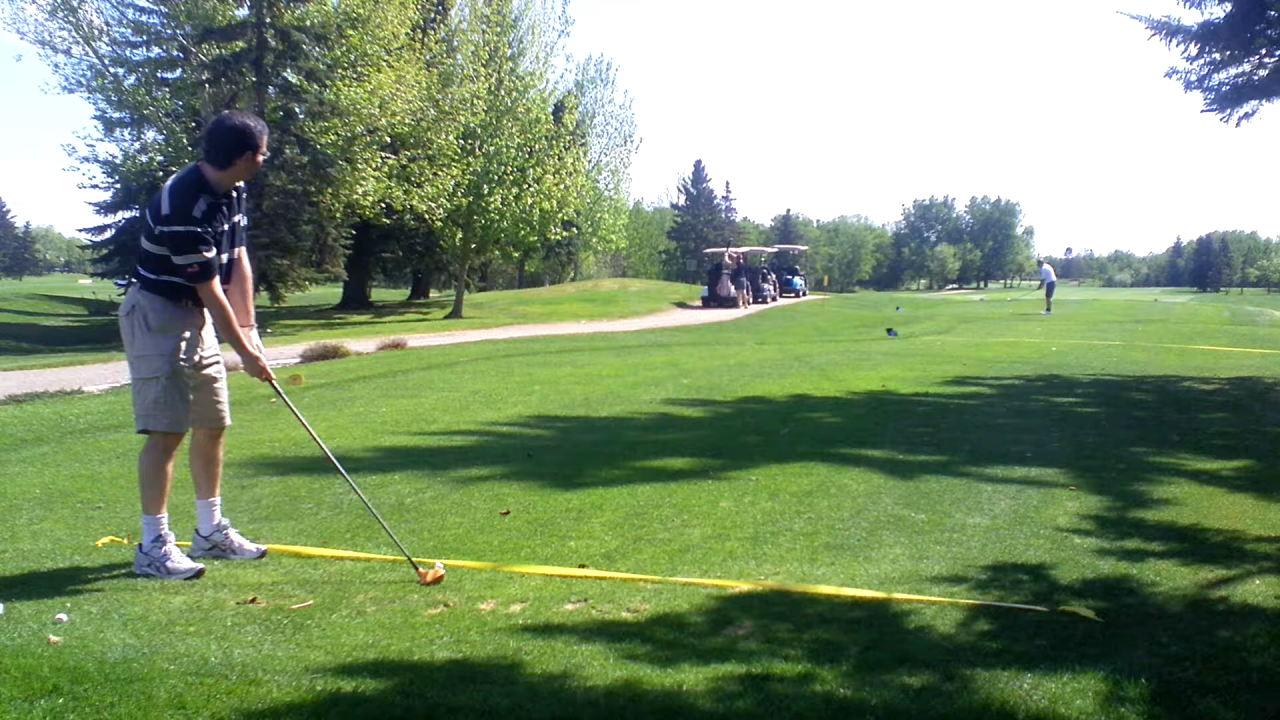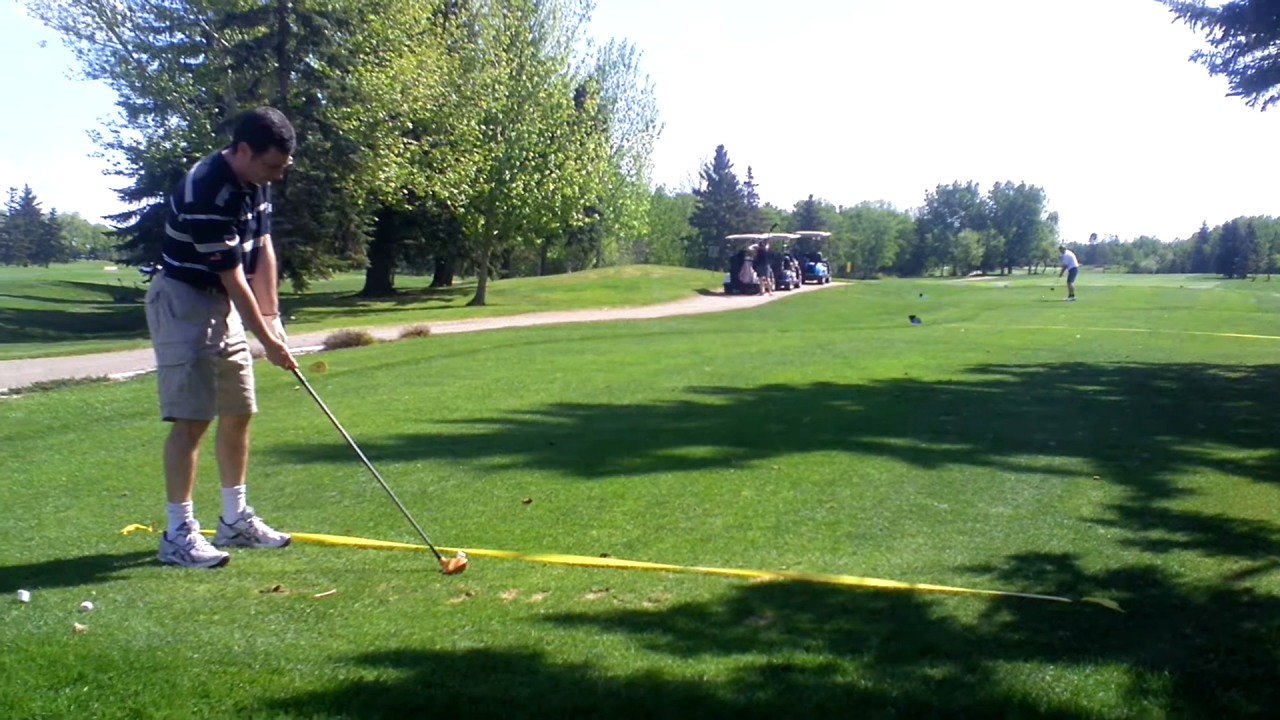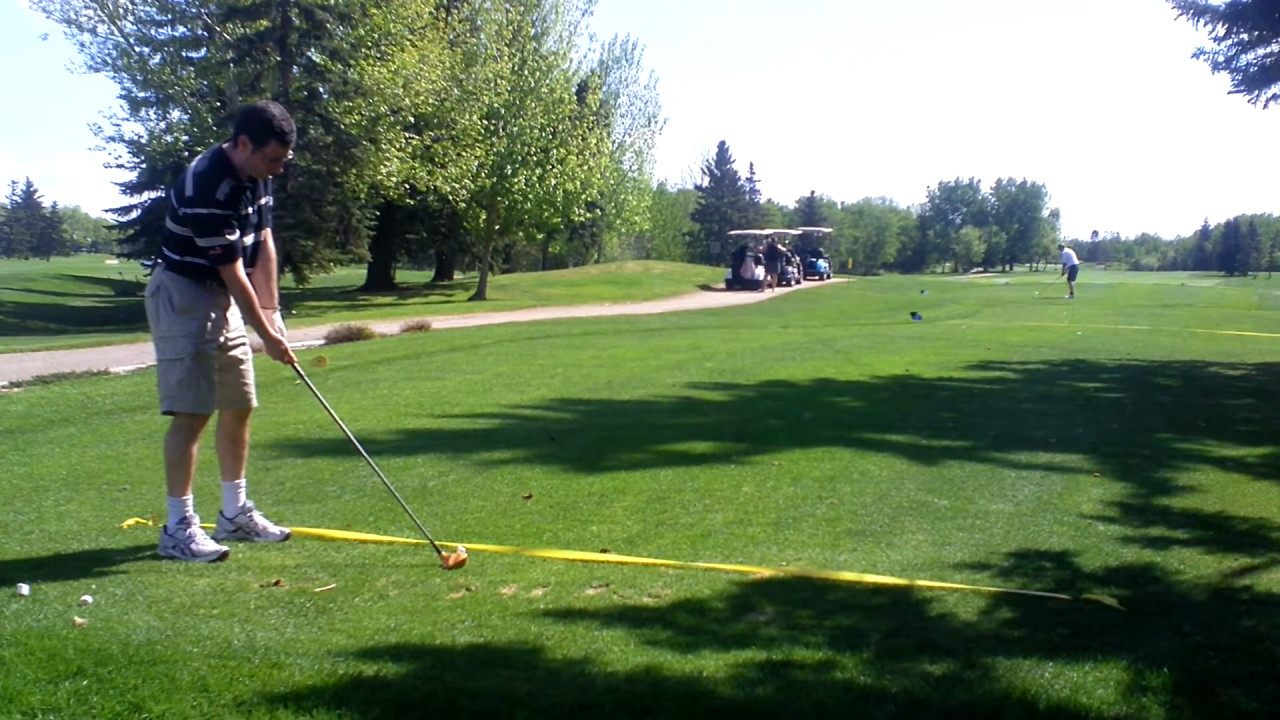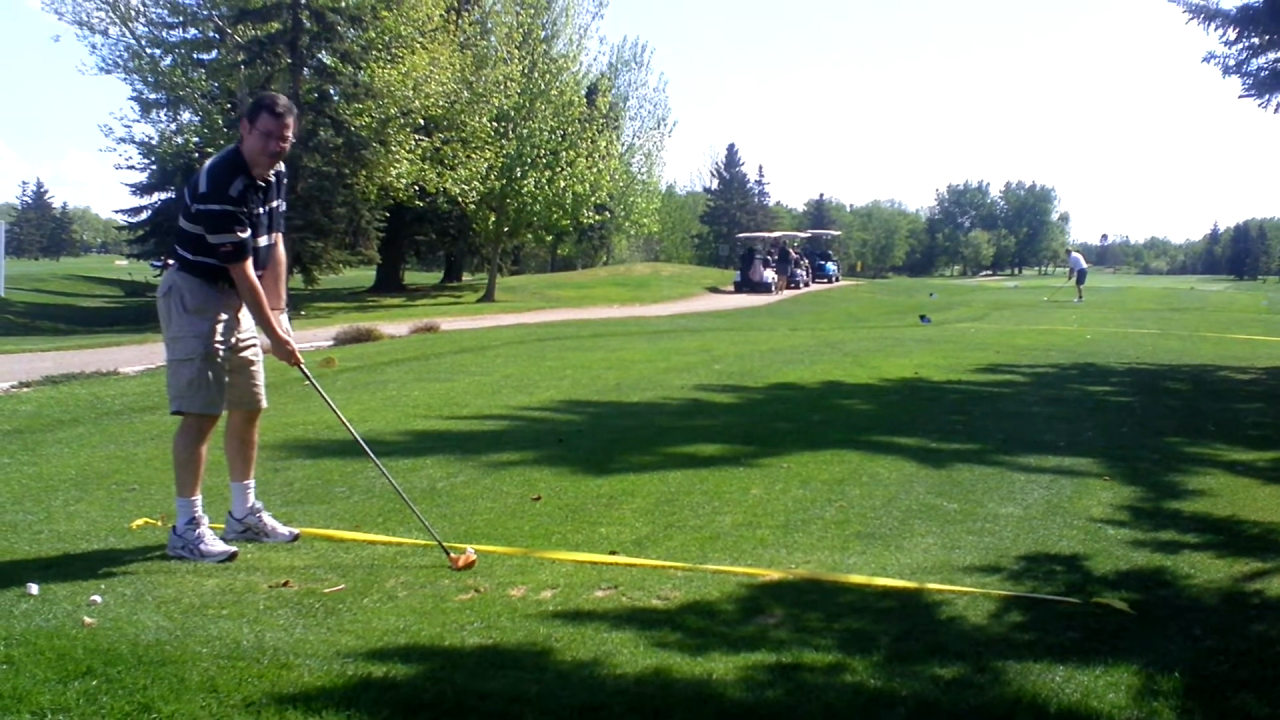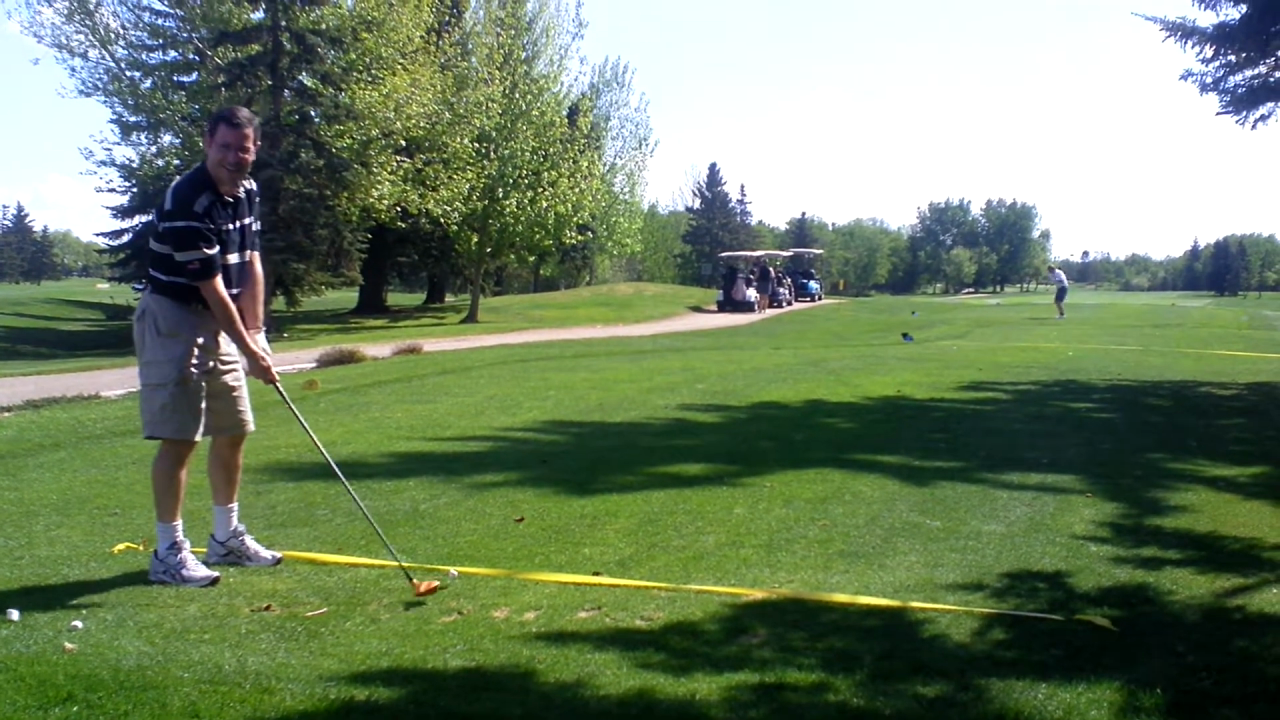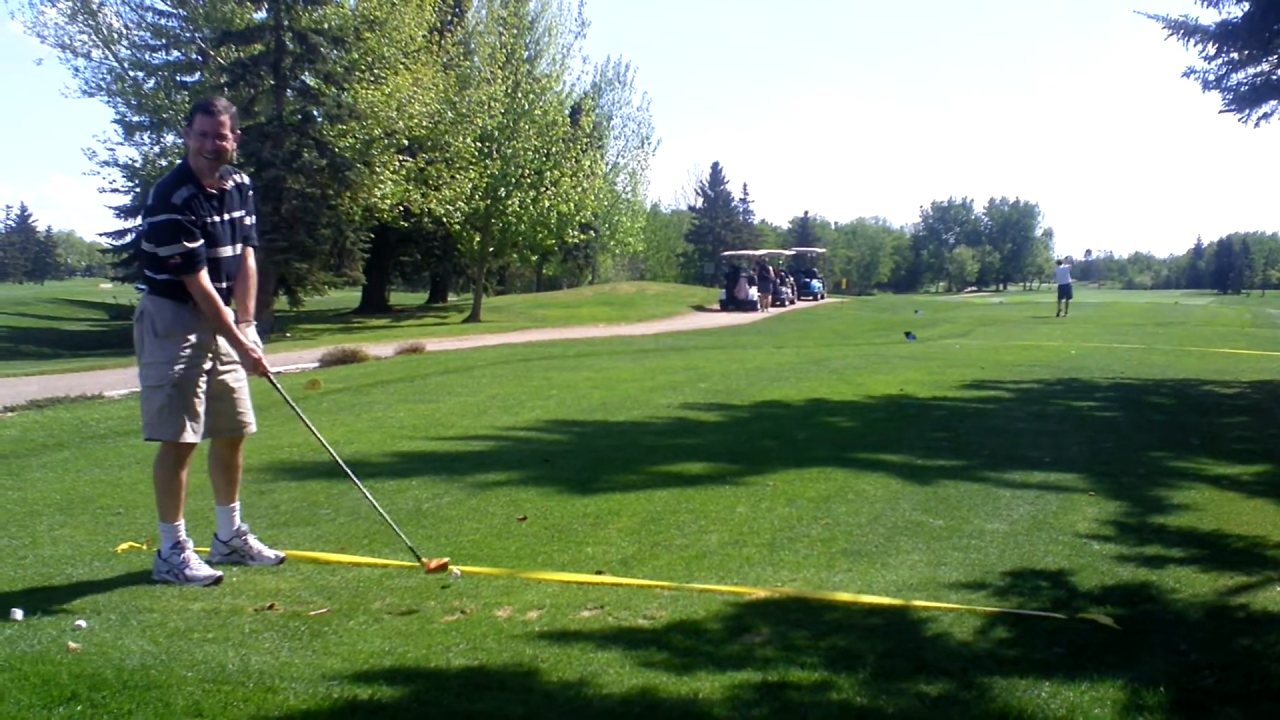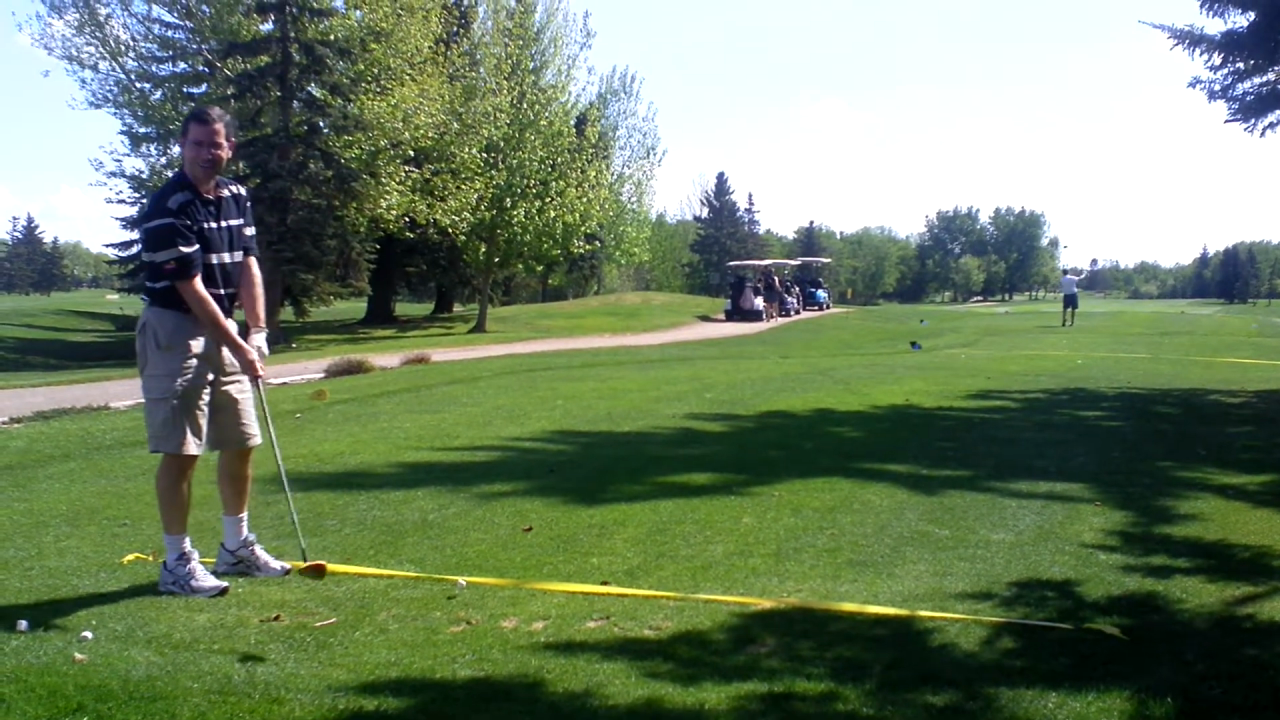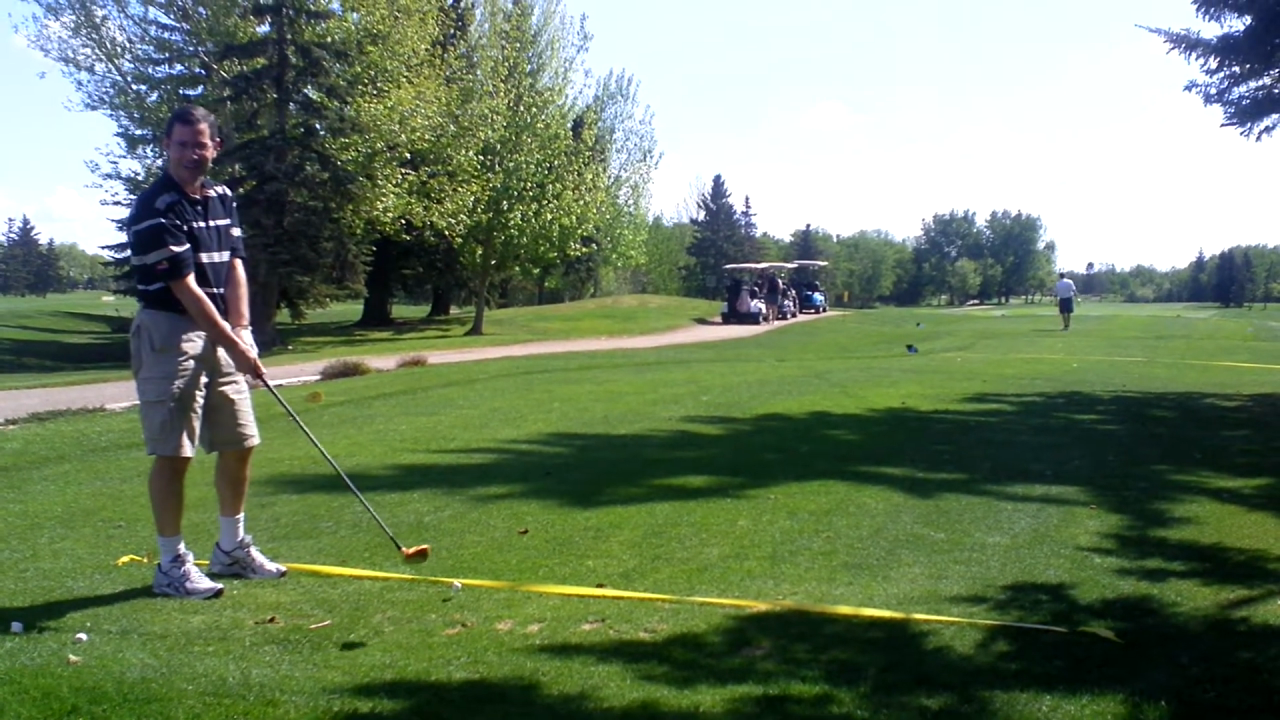
dt=0.7s
person 1, frame 1
left shoulder: (231, 191)
right shoulder: (184, 206)
left elbow: (238, 261)
right elbow: (211, 290)
left wrist: (249, 330)
right wrist: (245, 351)
left hip: (196, 315)
right hip: (158, 316)
left knee: (212, 425)
right knee: (167, 430)
left ankle: (211, 530)
right ankle: (153, 545)
person 1, frame 2
left shoulder: (254, 181)
right shoulder: (207, 193)
left elbow: (263, 249)
right elbow: (234, 278)
left wrist: (272, 318)
right wrist: (267, 340)
left hip: (222, 302)
right hip: (183, 303)
left knee: (238, 412)
right knee: (192, 418)
left ankle: (235, 518)
right ankle: (178, 532)
person 1, frame 3
left shoulder: (256, 174)
right shoulder: (206, 187)
left elbow: (263, 243)
right elbow: (234, 272)
left wrist: (272, 311)
right wrist: (267, 334)
left hip: (222, 296)
right hip: (183, 296)
left knee: (238, 407)
right knee: (192, 412)
left ankle: (235, 512)
right ankle: (178, 526)
person 1, frame 4
left shoulder: (273, 174)
right shoulder: (220, 185)
left elbow: (273, 248)
right elbow: (243, 271)
left wrist: (280, 315)
right wrist: (274, 335)
left hip: (234, 298)
right hip: (196, 297)
left knee: (247, 408)
right knee: (201, 412)
left ankle: (244, 513)
right ankle: (187, 527)
person 1, frame 5
left shoulder: (246, 191)
right shoulder: (187, 202)
left elbow: (250, 264)
right elbow: (212, 288)
left wrist: (257, 333)
right wrist: (250, 350)
left hip: (215, 321)
right hip: (172, 319)
left knee: (232, 431)
right knee: (179, 436)
left ankle: (227, 537)
right ankle: (168, 552)
person 1, frame 6
left shoulder: (239, 185)
right shoulder: (170, 198)
left elbow: (245, 260)
right elbow: (197, 283)
left wrist: (247, 328)
right wrist: (240, 344)
left hip: (217, 319)
right hip: (172, 320)
left knee: (231, 432)
right knee: (178, 438)
left ankle: (229, 536)
right ankle: (171, 551)
person 1, frame 7
left shoulder: (236, 196)
right shoulder: (168, 207)
left elbow: (248, 267)
right elbow: (192, 290)
left wrist: (256, 333)
right wrist: (236, 349)
left hip: (223, 329)
right hip: (175, 331)
left knee: (240, 442)
right knee: (180, 450)
left ankle: (236, 546)
right ankle: (177, 562)
person 1, frame 8
left shoulder: (222, 198)
right shoulder: (154, 208)
left elbow: (234, 267)
right elbow: (186, 290)
left wrist: (242, 331)
right wrist: (234, 347)
left hip: (219, 334)
right hip: (169, 334)
left knee: (239, 443)
right knee: (173, 452)
left ankle: (232, 548)
right ankle: (171, 565)
